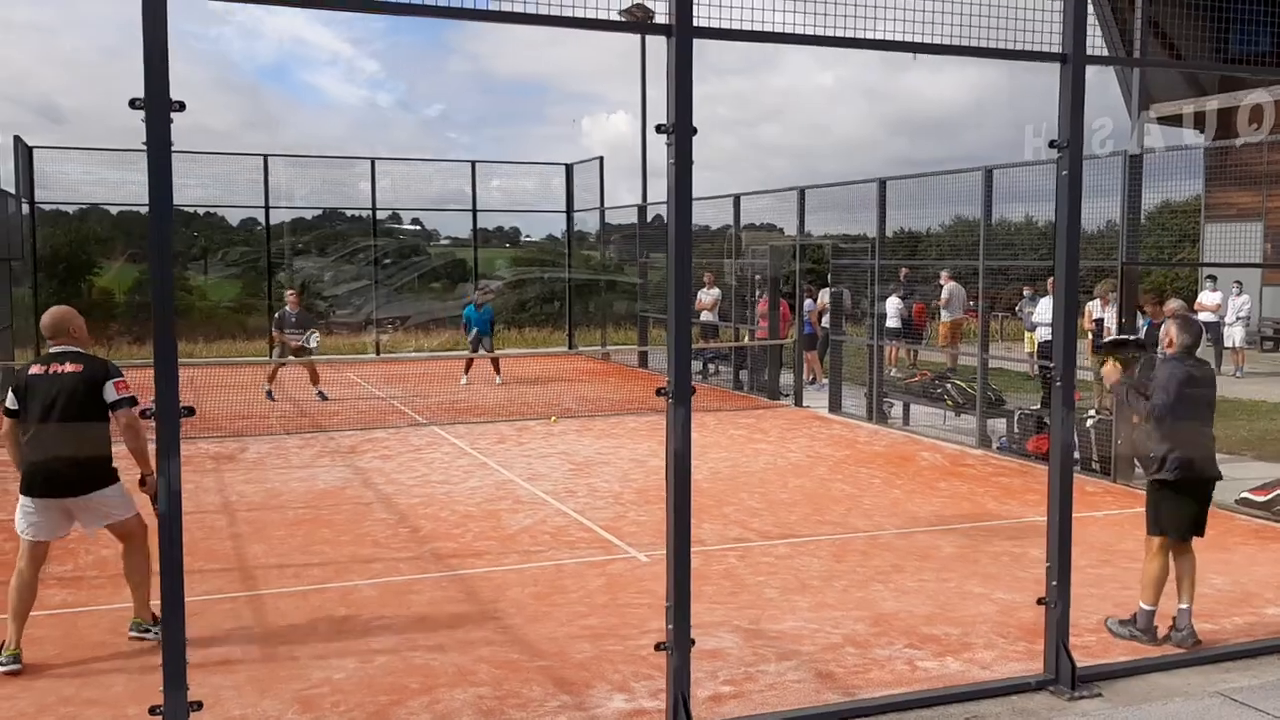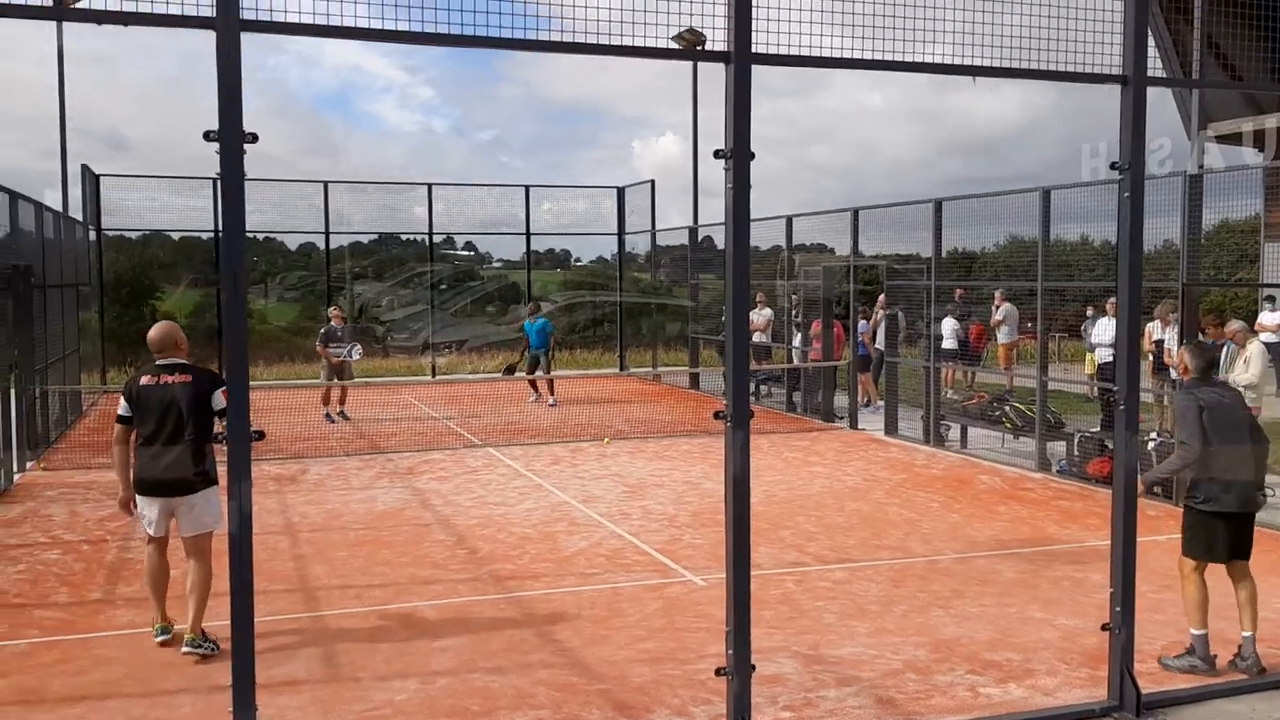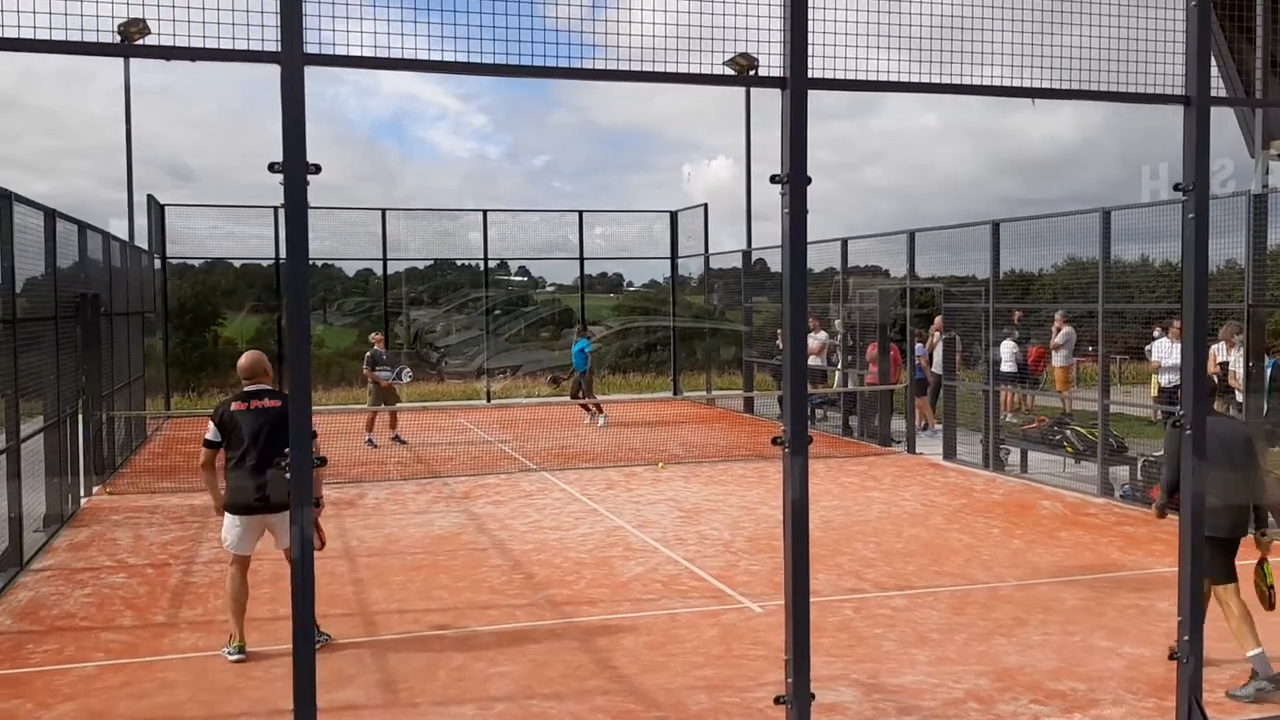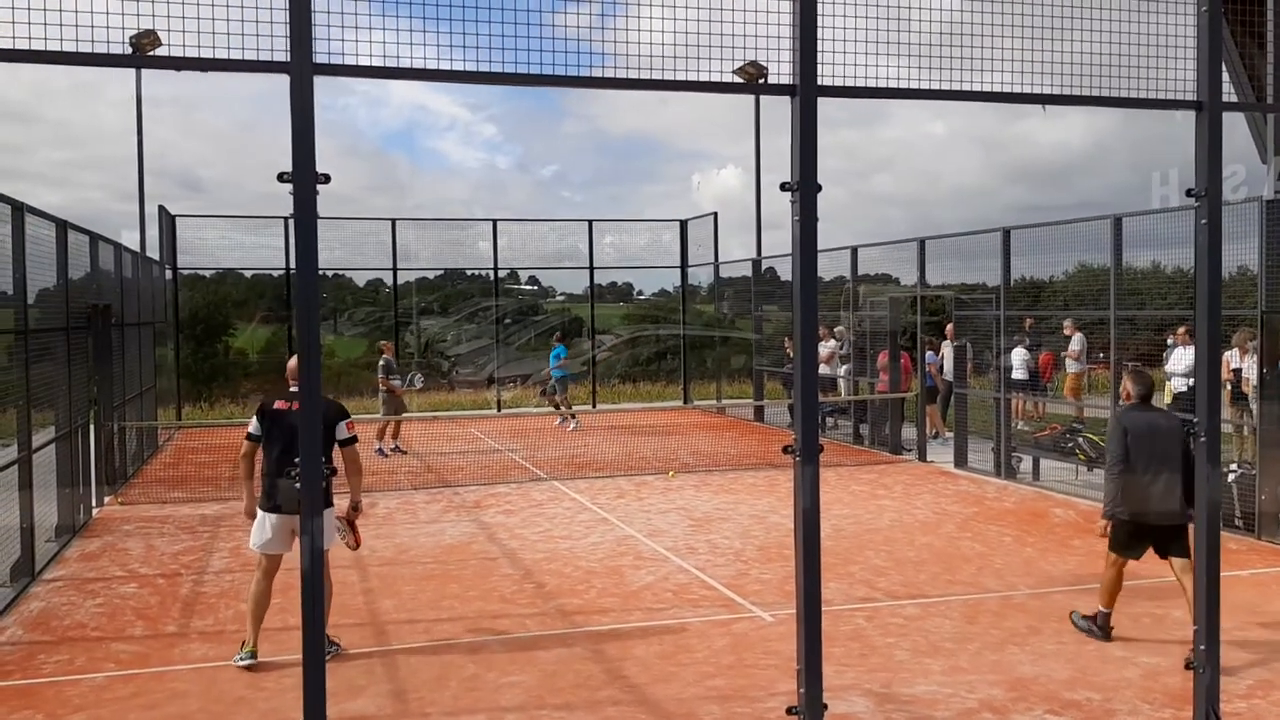
dt=0.5s
person 1, frame 1
right shoulder: (102, 371)
right elbow: (130, 425)
right wrist: (148, 472)
left hip: (39, 482)
right hip: (92, 480)
right knee: (136, 535)
right ankle: (142, 619)
person 1, frame 2
left shoulder: (135, 384)
right shoulder: (208, 380)
left elbow: (120, 440)
left wrist: (125, 486)
left hip: (149, 484)
right hip: (196, 482)
left knee: (155, 547)
right knee: (198, 556)
left ankle: (161, 623)
right ankle: (194, 634)
person 1, frame 3
left shoulder: (223, 410)
right shoulder: (291, 406)
left elbow: (206, 463)
left wrist: (217, 498)
right wrist: (317, 495)
left hip: (240, 503)
right hip: (282, 500)
left knee: (238, 567)
left ankle: (237, 641)
person 1, frame 4
left shoulder: (267, 408)
right shoulder: (334, 410)
left elbow: (246, 455)
right elbow: (352, 459)
left wrist: (249, 496)
right wrist: (355, 498)
left hip: (274, 503)
left knee: (264, 572)
right knee: (320, 569)
left ankle: (250, 645)
right ankle: (320, 641)
person 2, frame 1
left shoulder: (1171, 367)
right shoulder: (1204, 371)
left elbow: (1154, 414)
left wrist: (1118, 385)
right wrist: (1129, 384)
left hip: (1173, 469)
right hip: (1202, 469)
left knee: (1157, 546)
right knee: (1182, 545)
left ankle: (1143, 624)
right ankle: (1183, 626)
person 2, frame 2
left shoulder: (1188, 396)
right shoulder: (1231, 394)
left elbow: (1191, 450)
right elbow: (1260, 442)
left wrist: (1149, 478)
right wrist: (1256, 485)
left hip: (1210, 494)
right hip: (1243, 494)
left knee: (1191, 568)
right knee: (1240, 572)
left ankle: (1200, 653)
right ankle: (1248, 655)
person 2, frame 3
left shoulder: (1181, 425)
right shoulder: (1239, 428)
left elbow: (1171, 478)
left wrist: (1161, 505)
left hip: (1207, 519)
right hip: (1236, 518)
left knee: (1228, 595)
right knee: (1205, 577)
person 2, frame 4
left shoulder: (1121, 420)
right shoulder: (1171, 421)
left elbow: (1116, 470)
right elbow: (1189, 468)
left wrist: (1107, 513)
right wrist: (1180, 502)
left hip: (1136, 509)
right hip: (1174, 511)
left knee: (1115, 562)
right knee: (1184, 572)
left ankle: (1100, 622)
